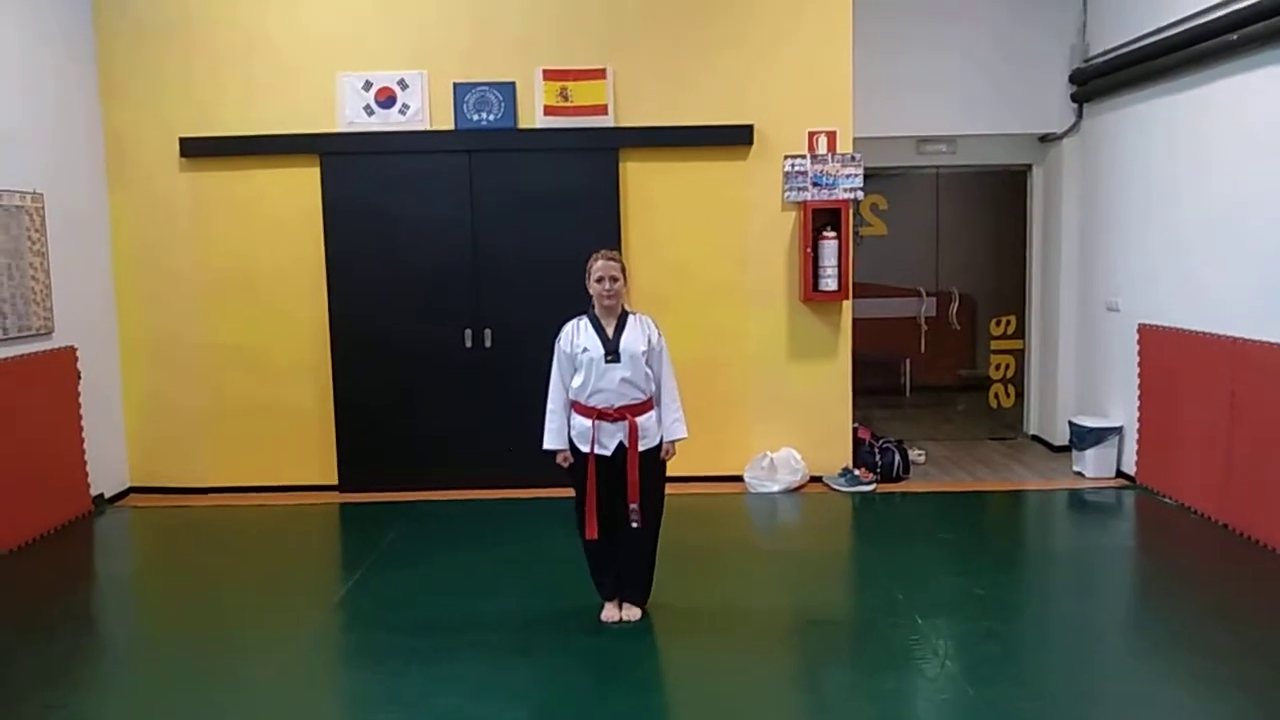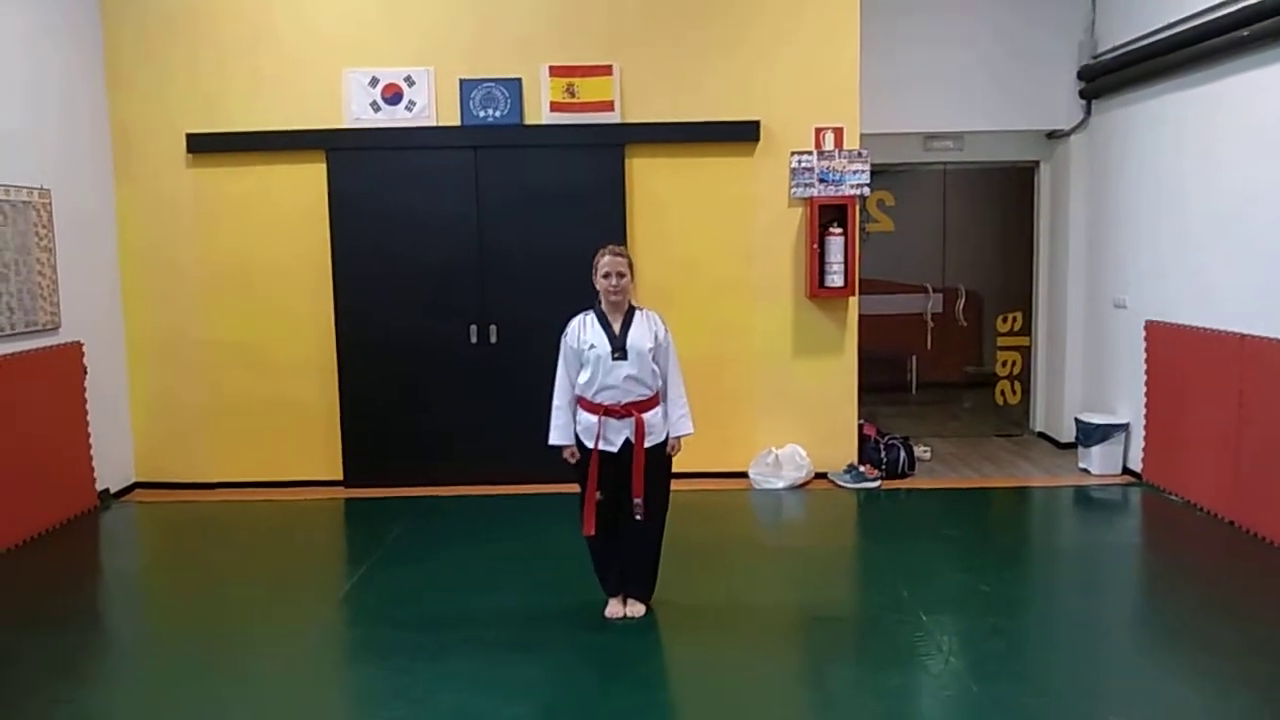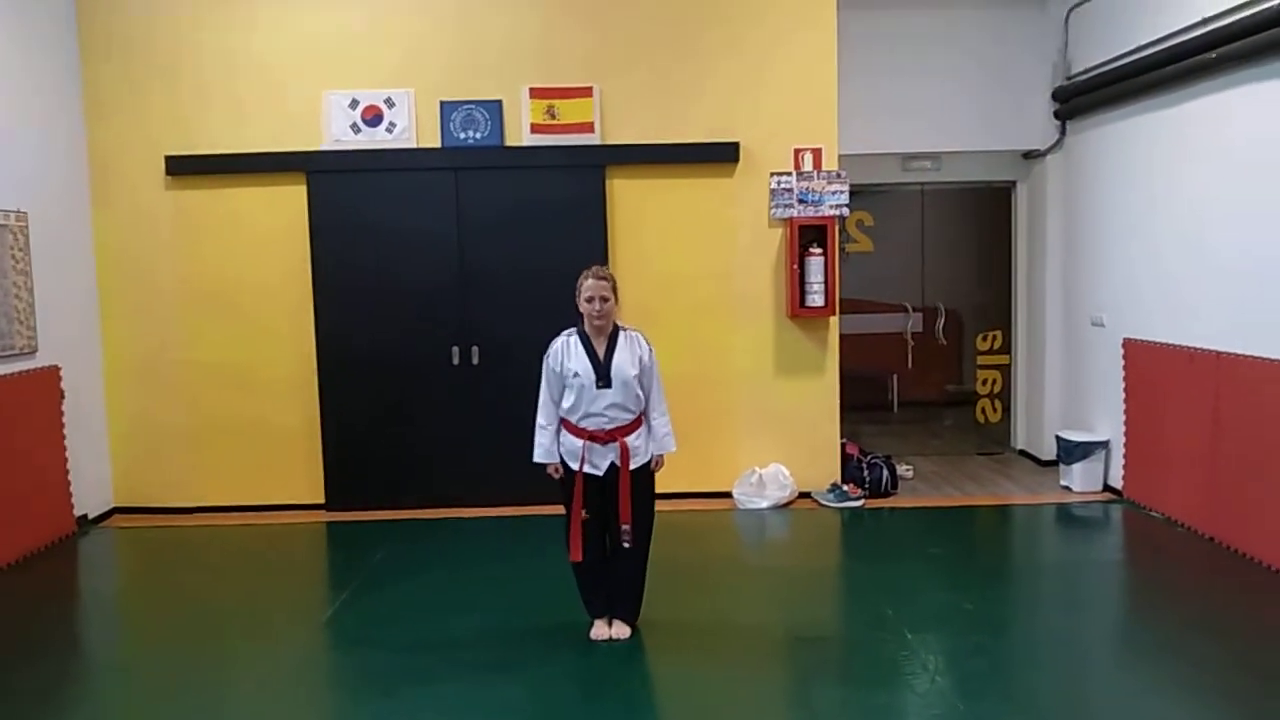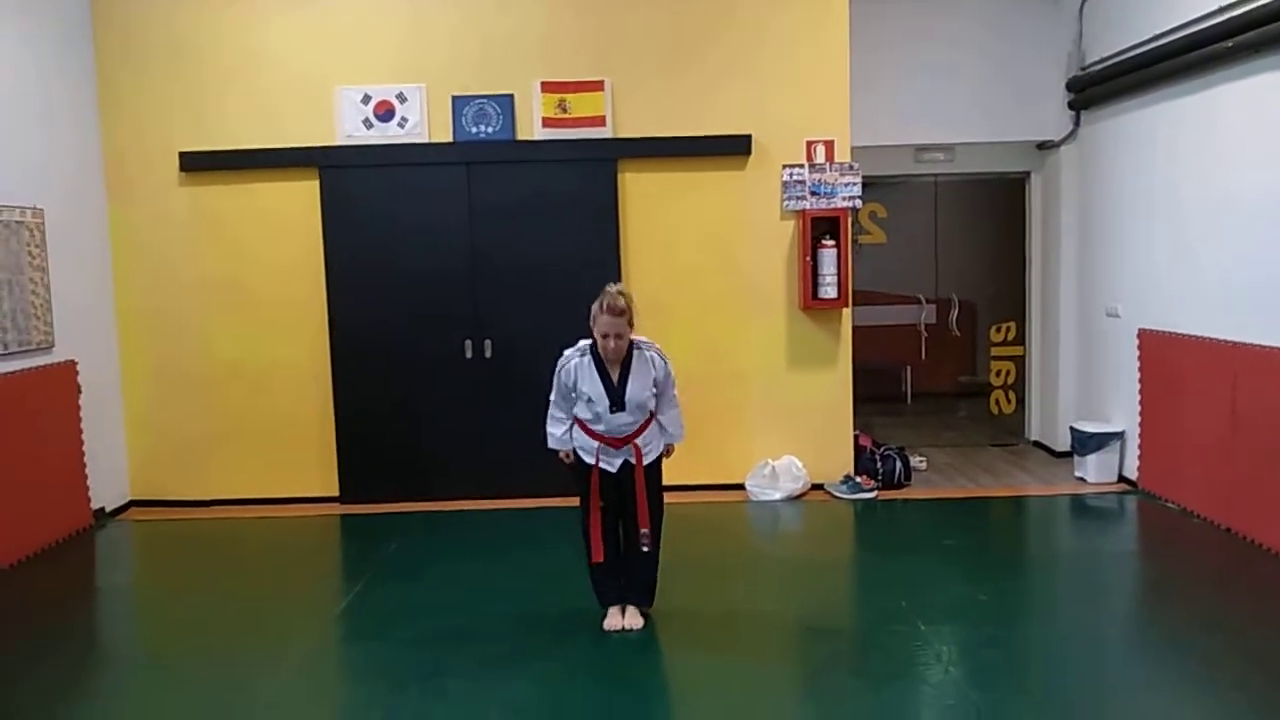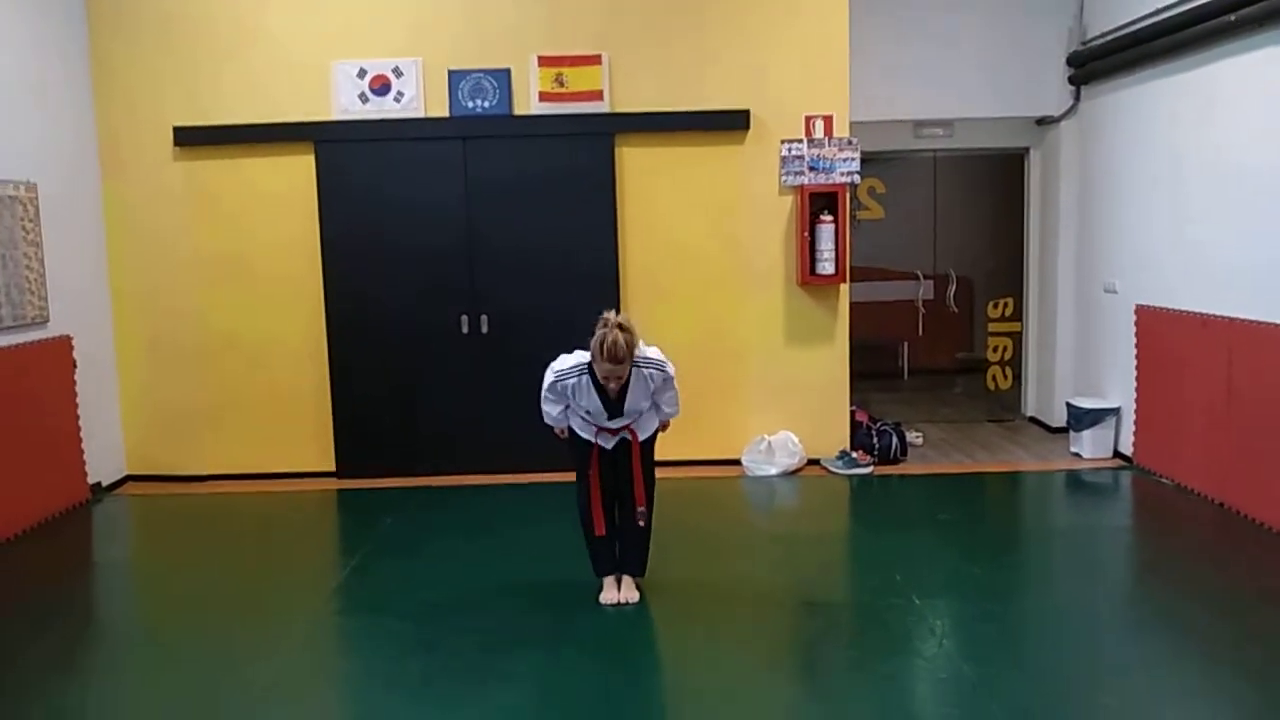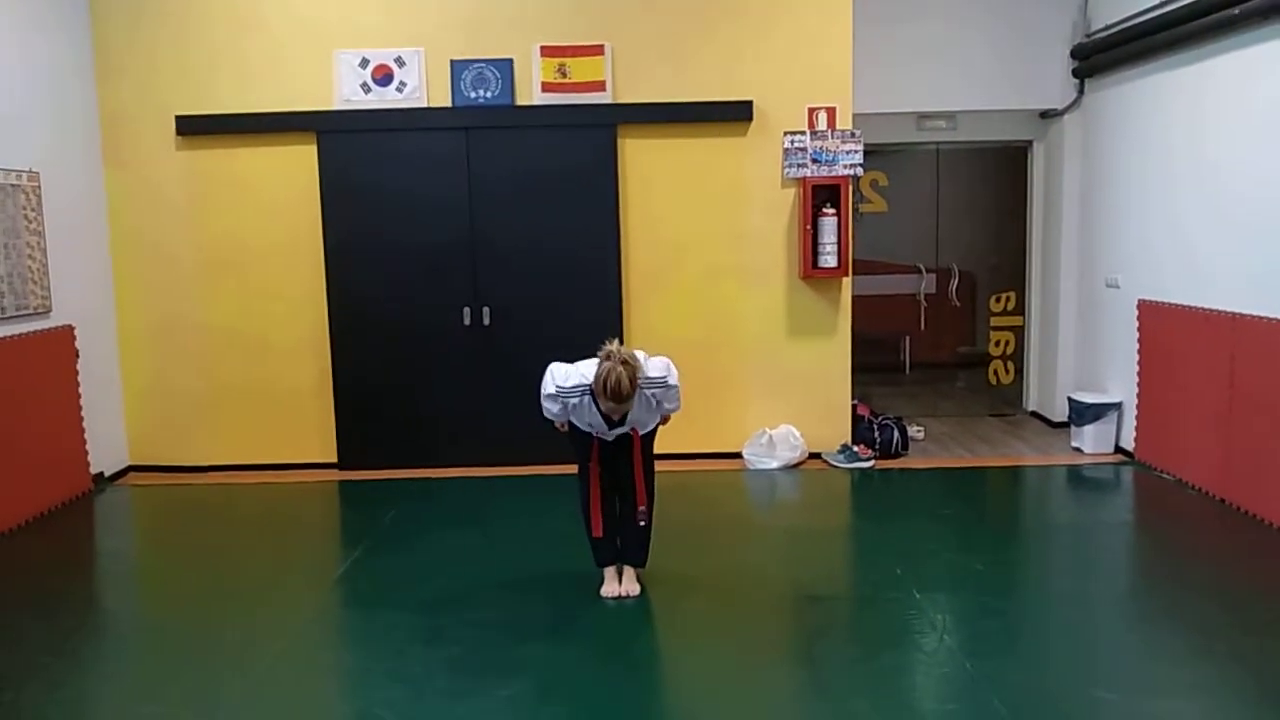
dt=0.2s
person 1, frame 1
left shoulder: (645, 328)
right shoulder: (572, 333)
left elbow: (665, 384)
right elbow: (559, 391)
left wrist: (670, 434)
right wrist: (559, 443)
left hip: (640, 436)
right hip: (590, 437)
left knee: (640, 519)
right knee: (596, 519)
left ankle: (633, 596)
right ankle: (610, 596)
person 1, frame 2
left shoulder: (652, 324)
right shoulder: (579, 328)
left elbow: (672, 380)
right elbow: (565, 386)
left wrist: (677, 429)
right wrist: (565, 438)
left hip: (646, 432)
right hip: (596, 433)
left knee: (644, 514)
right knee: (601, 515)
left ankle: (637, 593)
right ankle: (615, 592)
person 1, frame 3
left shoulder: (637, 345)
right shoulder: (561, 349)
left elbow: (655, 401)
right elbow: (548, 407)
left wrist: (660, 445)
right wrist: (548, 454)
left hip: (630, 454)
right hip: (579, 455)
left knee: (631, 534)
right knee: (585, 536)
left ankle: (623, 614)
right ankle: (600, 614)
person 1, frame 4
left shoulder: (651, 358)
right shoulder: (572, 362)
left elbow: (668, 403)
right elbow: (558, 408)
left wrist: (670, 437)
right wrist: (562, 443)
left hip: (642, 451)
right hip: (592, 454)
left knee: (643, 527)
right knee: (598, 528)
left ankle: (635, 603)
right ankle: (612, 604)
person 1, frame 5
left shoulder: (652, 366)
right shoulder: (569, 372)
left elbow: (666, 390)
right elbow: (551, 392)
left wrist: (665, 415)
right wrist: (557, 421)
left hip: (636, 432)
right hip: (589, 434)
left knee: (636, 498)
right knee: (595, 500)
left ankle: (629, 575)
right ankle: (608, 576)
person 1, frame 6
left shoulder: (653, 380)
right shoulder: (572, 385)
left elbow: (669, 369)
right elbow: (550, 376)
left wrist: (667, 409)
right wrist: (557, 416)
right hip: (587, 428)
left knee: (636, 487)
right knee: (596, 489)
left ankle: (630, 567)
right ankle: (609, 568)
